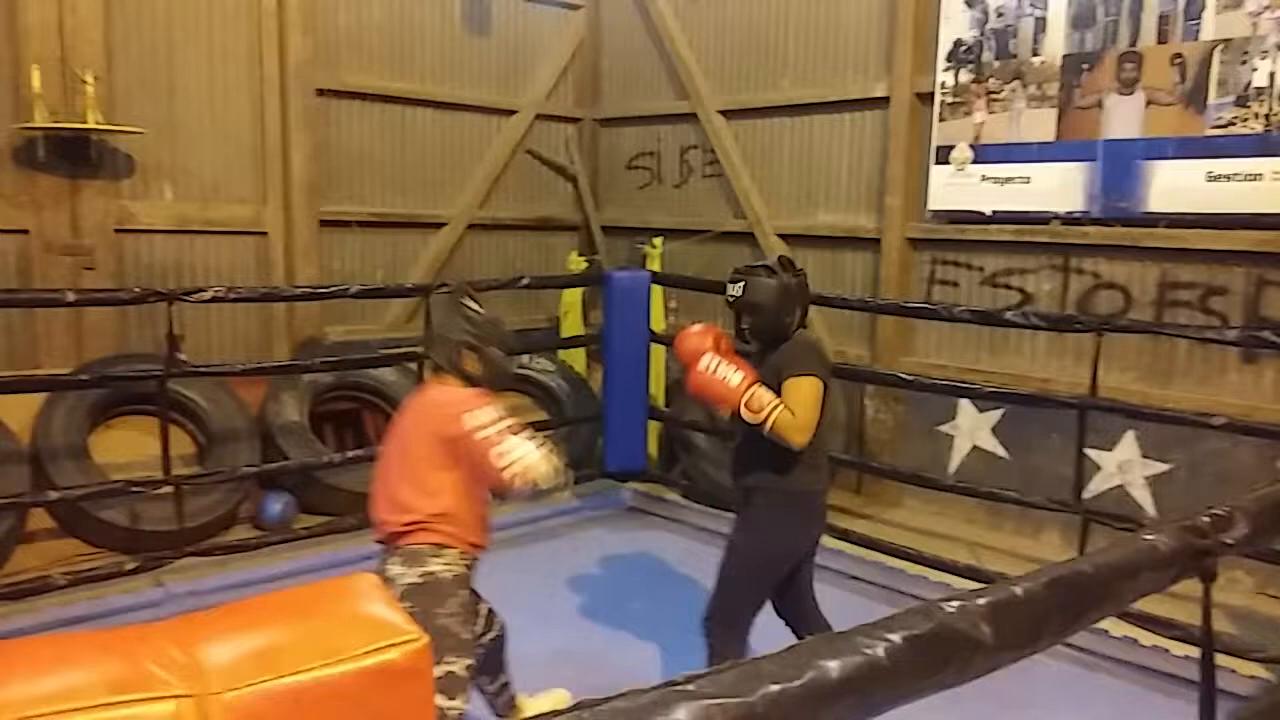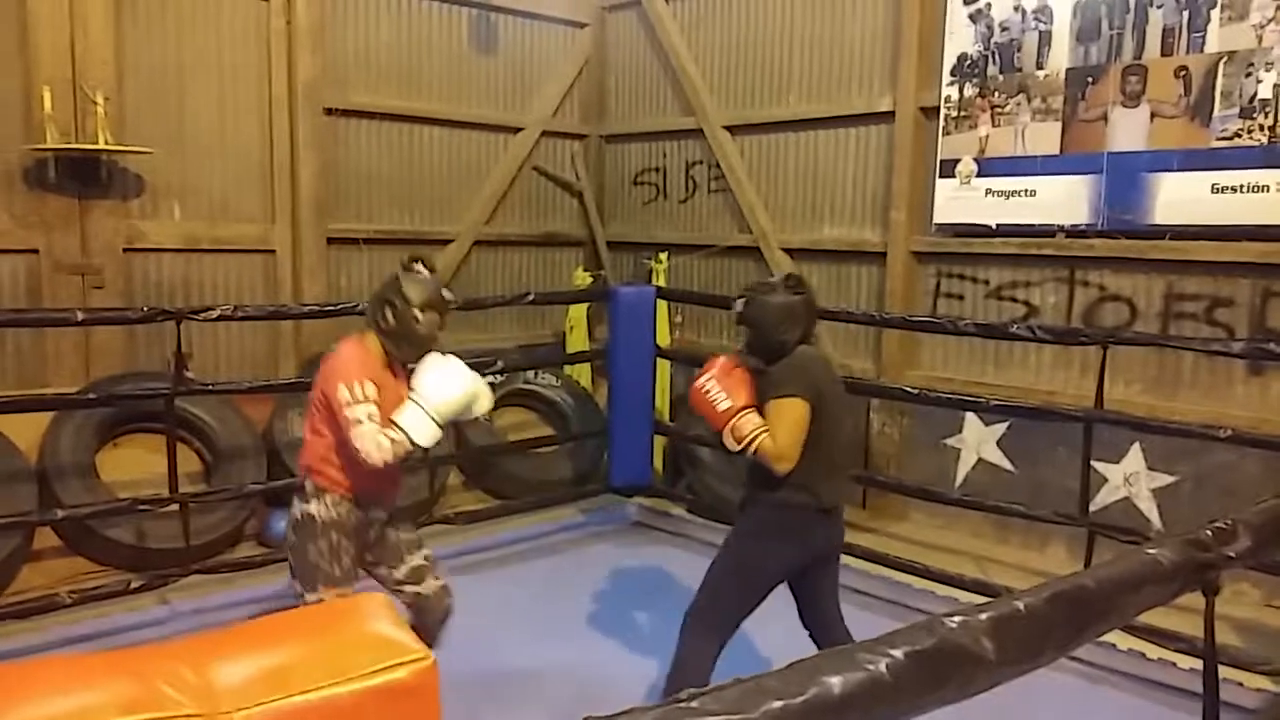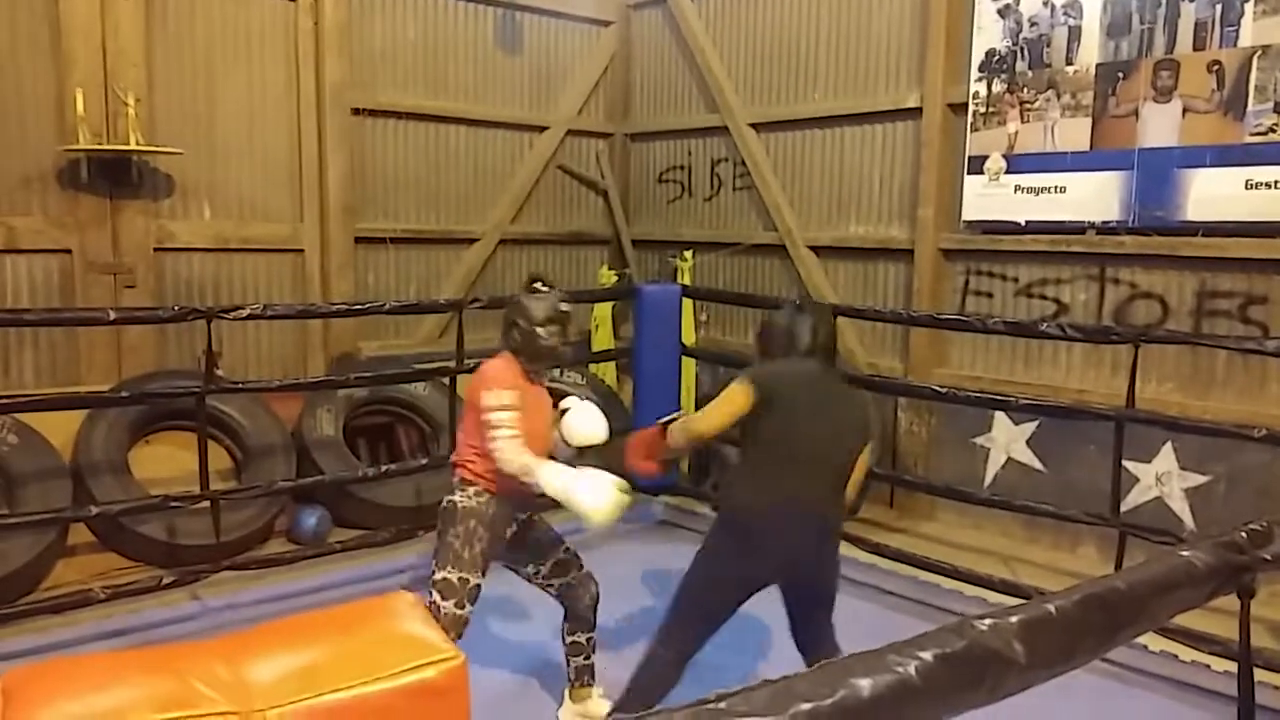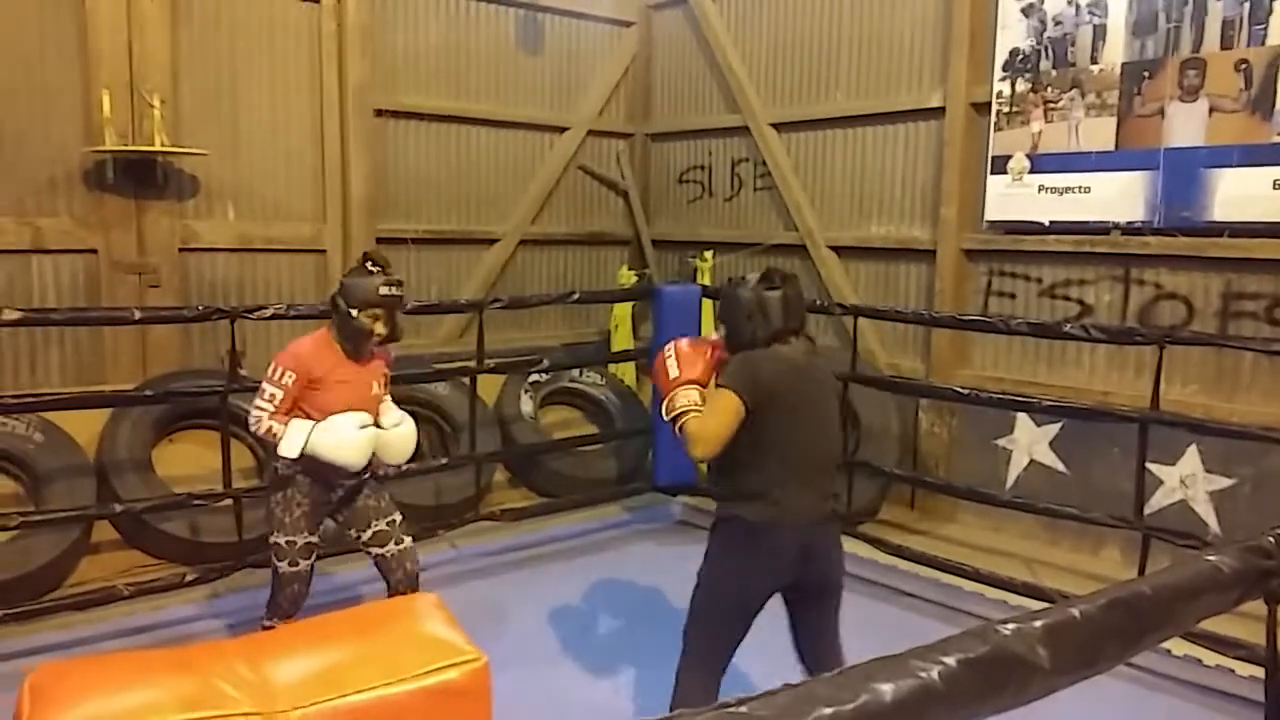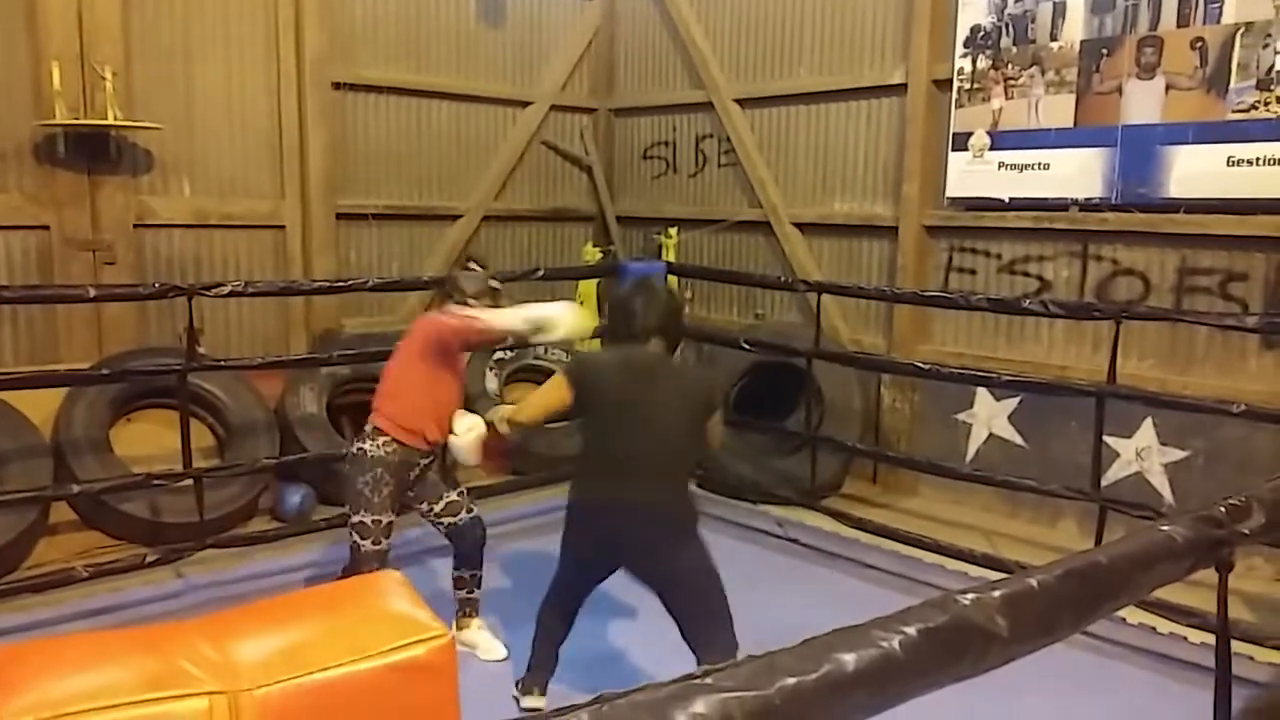
dt=1s
person 1, frame 1
left shoulder: (801, 353)
right shoulder: (771, 351)
left elbow: (796, 433)
right elbow: (750, 421)
left wrist: (742, 390)
right wrist: (716, 374)
left hip: (781, 506)
right hip: (788, 502)
left knee: (725, 622)
right knee: (798, 607)
person 1, frame 2
left shoulder: (789, 374)
right shoulder: (817, 366)
left elbow: (780, 457)
left wrist: (734, 412)
right wrist: (750, 402)
left hip: (780, 520)
right hip: (823, 519)
left knee: (702, 628)
right knee: (828, 627)
person 1, frame 3
left shoulder: (769, 377)
right shoulder: (860, 409)
left elbow: (705, 425)
right elbow: (845, 496)
left wrist: (665, 436)
left hip: (752, 530)
right hip: (818, 541)
left knee: (677, 638)
right knee: (820, 645)
person 1, frame 4
left shoulder: (749, 369)
right shoulder: (820, 371)
left elbow: (701, 443)
left wrist: (685, 389)
left hip: (752, 536)
right hip: (820, 537)
left knee: (702, 662)
right knee: (824, 661)
person 1, frame 5
left shoulder: (591, 368)
right shoulder: (698, 385)
left elbow: (526, 414)
right elbow: (706, 446)
left wrist: (501, 417)
left hip: (593, 518)
right hip: (666, 525)
left knee: (563, 596)
right knee: (716, 641)
left ankle: (533, 688)
person 2, frame 1
left shoulder: (420, 406)
right shoulder: (461, 405)
right elbow: (528, 475)
right wrist: (540, 453)
left hip: (421, 572)
right hip: (430, 579)
left knee: (488, 633)
person 2, frame 2
left shoulder: (399, 362)
right shoulder: (351, 364)
right elbow: (375, 450)
left wrist: (462, 396)
right wrist: (428, 408)
left hip: (377, 511)
right hip: (329, 517)
left knee: (434, 602)
person 2, frame 3
left shoulder: (533, 380)
right shoulder: (497, 376)
right elbow: (509, 455)
right wrist: (569, 483)
left hip: (520, 515)
right hip: (475, 509)
left knee: (582, 591)
right knee: (444, 623)
person 2, frame 4
left shoulder: (380, 353)
right shoulder: (303, 355)
right elbow: (260, 419)
left wrist: (391, 423)
right wrist: (313, 437)
left hip: (357, 480)
right hip: (302, 482)
left knee: (405, 570)
right knee: (290, 591)
person 2, frame 5
left shoulder: (452, 347)
right shoulder: (436, 326)
right elbow: (484, 323)
left wrist: (459, 426)
right wrist: (543, 315)
left hip: (424, 458)
right hip: (381, 457)
left knee: (469, 532)
right knee: (367, 561)
left ankle: (468, 625)
